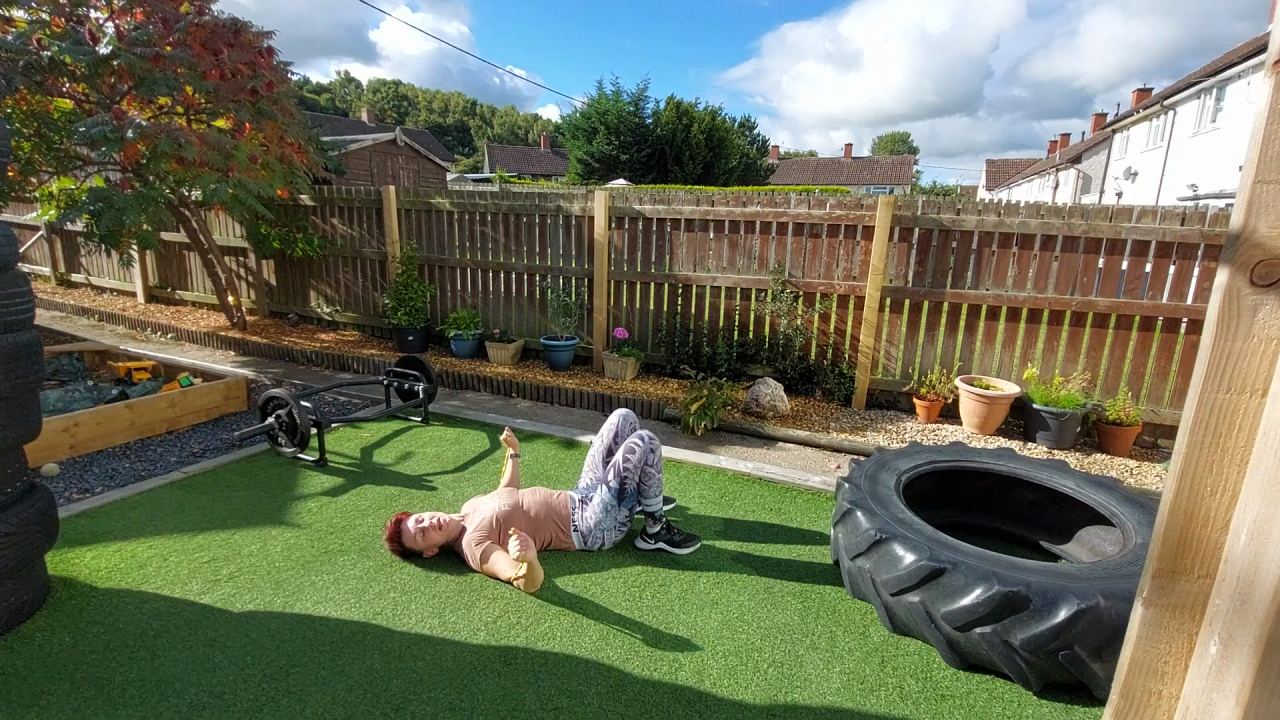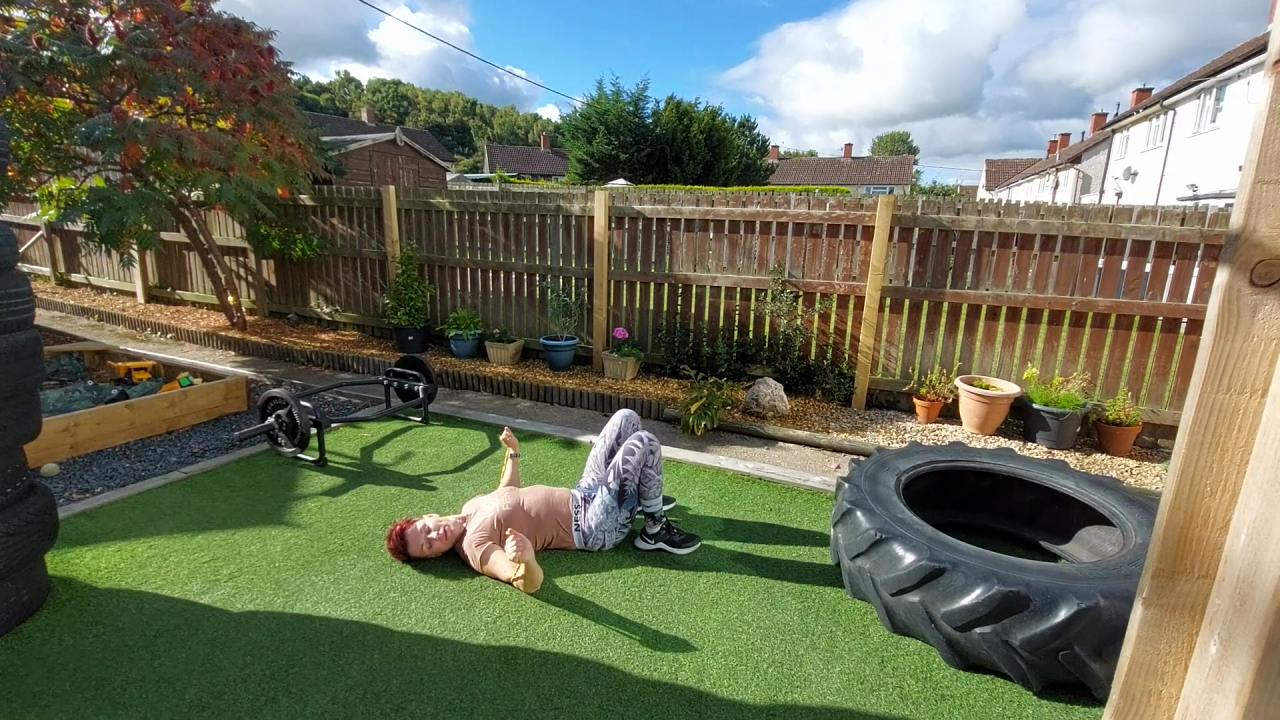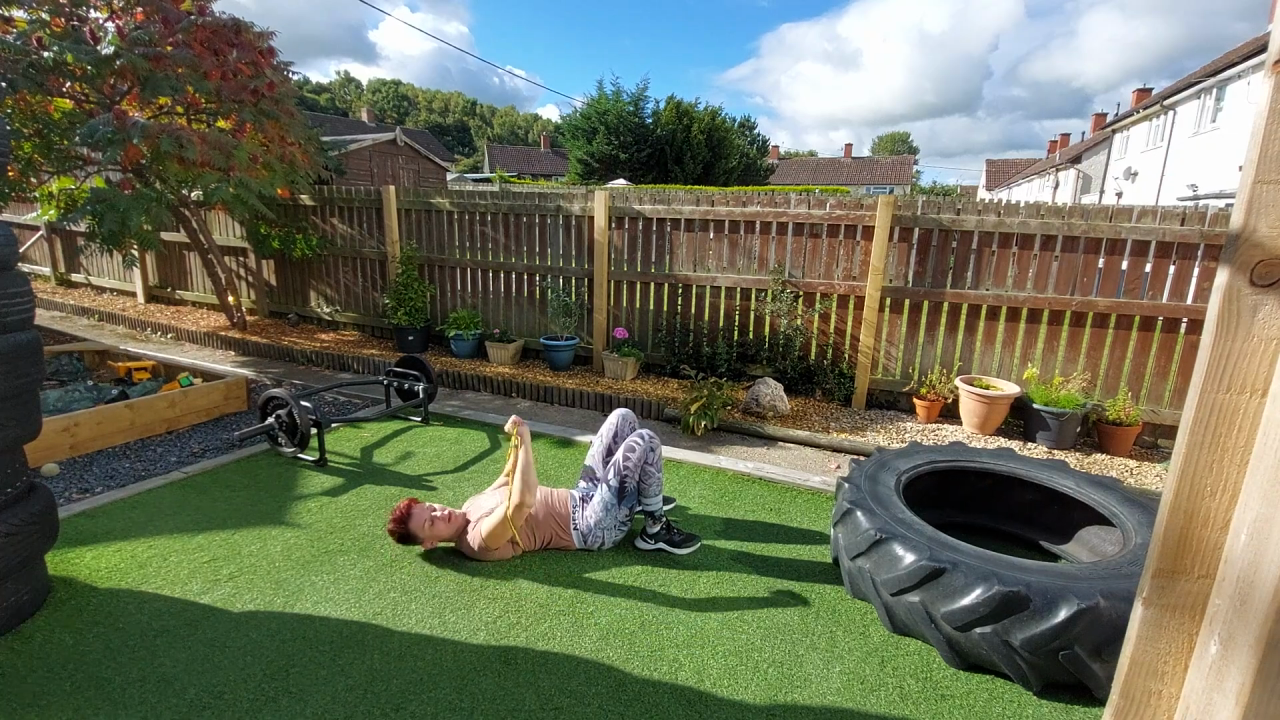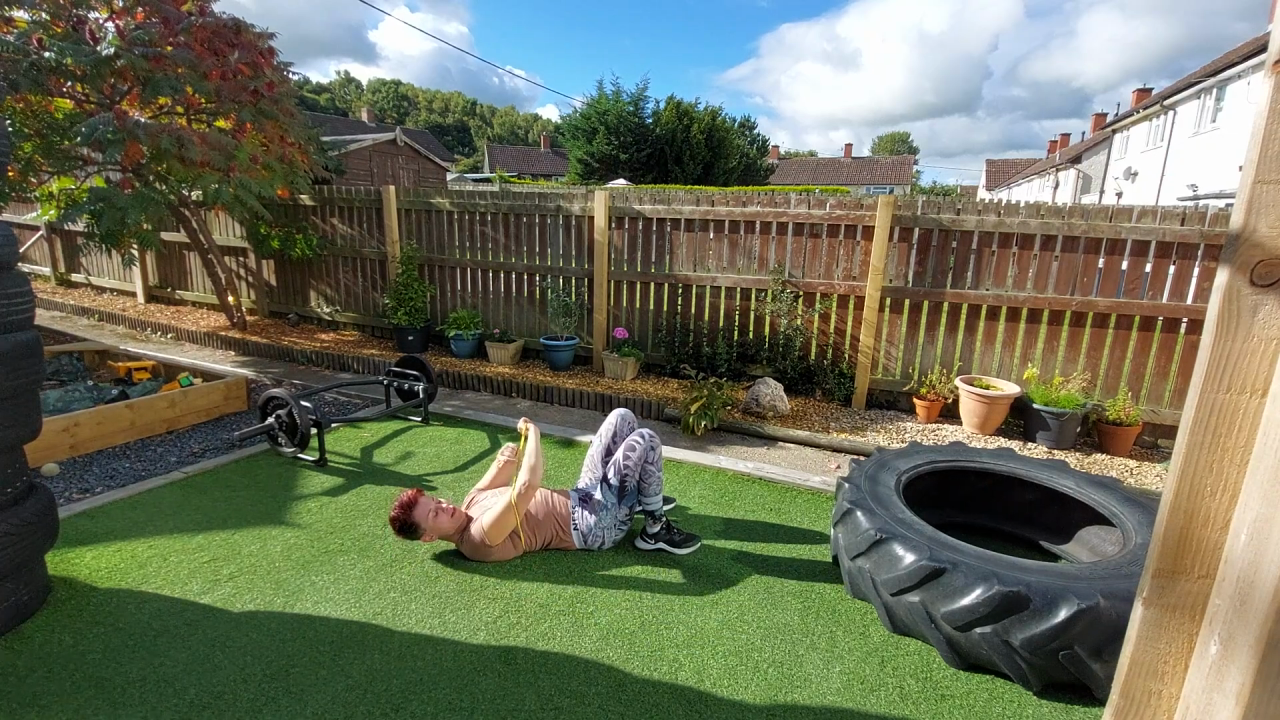
dt=0.7s
person 1, frame 1
left shoulder: (470, 507)
right shoulder: (473, 546)
right elbow: (529, 583)
left wrist: (513, 453)
right wrist: (528, 558)
left hip: (580, 499)
right hip: (594, 527)
left knee: (624, 417)
right knee: (645, 441)
left ankle: (645, 497)
right ankle: (656, 531)
person 1, frame 2
left shoulder: (471, 507)
right shoulder: (475, 547)
right elbow: (530, 584)
left wrist: (513, 452)
right wrist: (526, 558)
left hip: (582, 497)
right hip: (595, 526)
left knee: (626, 418)
right knee: (644, 443)
left ankle: (645, 498)
right ankle: (656, 531)
person 1, frame 3
left shoulder: (472, 506)
right shoulder: (479, 541)
left elbow: (510, 484)
right elbow: (523, 501)
left wrist: (517, 445)
right wrist: (524, 439)
left hip: (582, 501)
right hip: (594, 526)
left knee: (623, 417)
right knee: (645, 441)
left ankle: (645, 497)
right ankle: (656, 530)
person 1, frame 4
left shoulder: (472, 503)
right shoulder: (479, 539)
left elbow: (505, 463)
right elbow: (528, 486)
left wrist: (505, 457)
right wrist: (533, 433)
left hip: (581, 499)
right hip: (595, 526)
left knee: (622, 417)
right knee: (645, 440)
left ankle: (643, 496)
right ankle: (656, 531)
